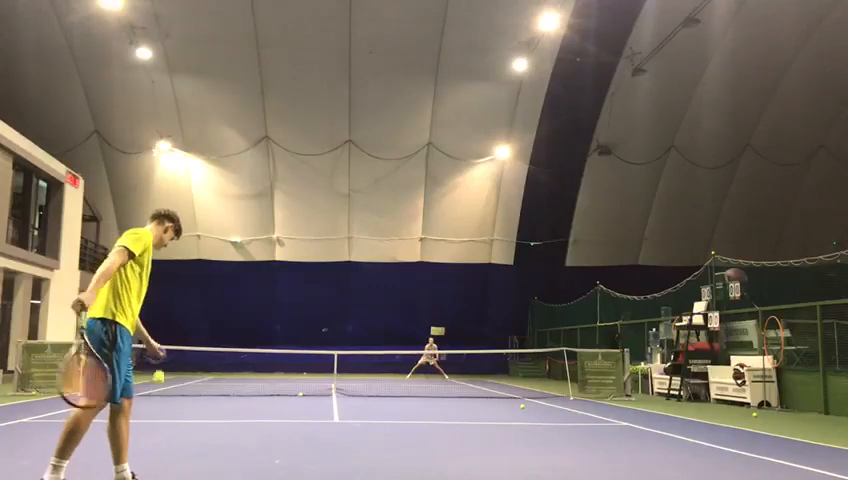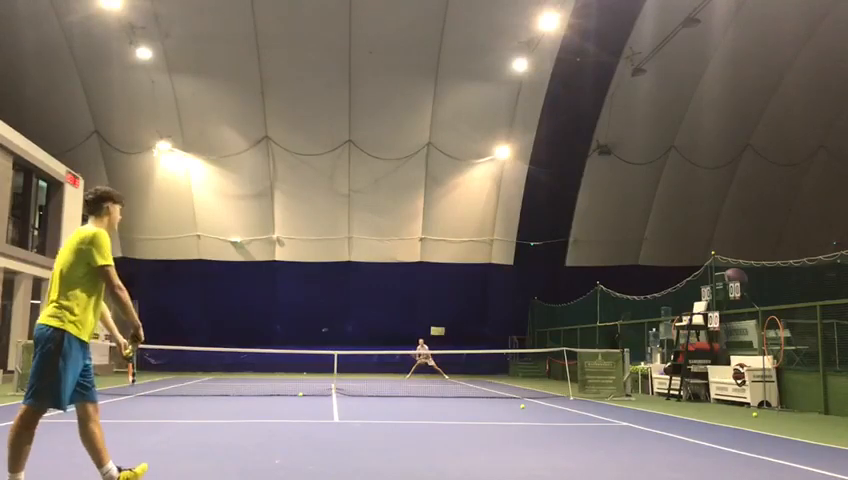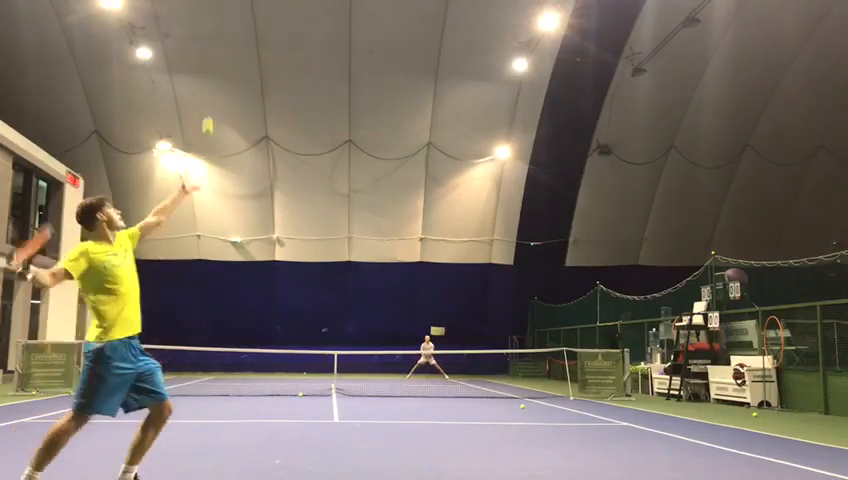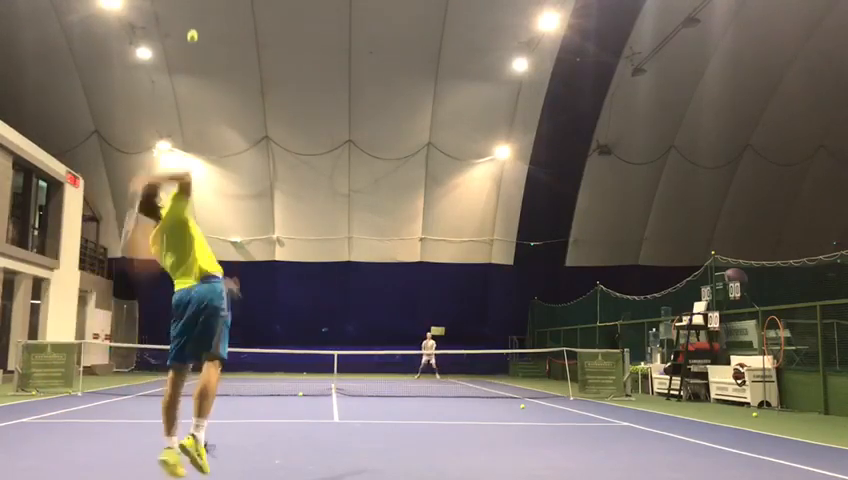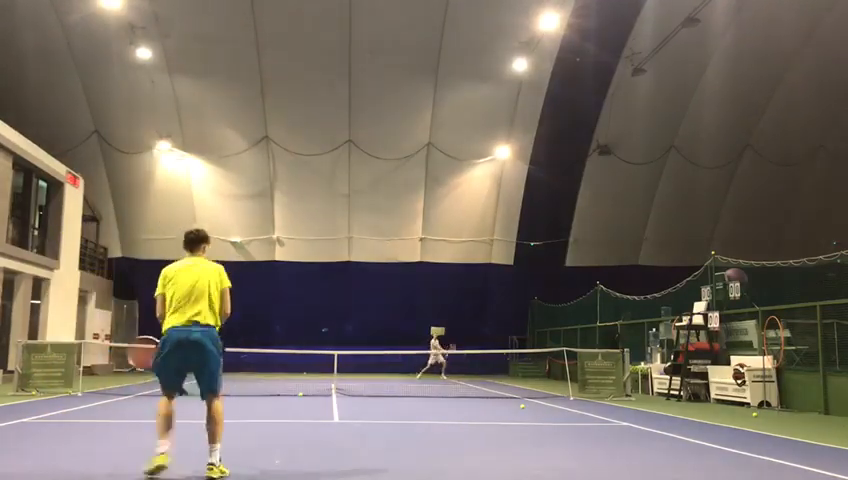
dt=0.7s
person 1, frame 1
left shoulder: (141, 245)
right shoulder: (141, 235)
right elbow: (113, 261)
left wrist: (148, 341)
right wrist: (90, 293)
left hip: (119, 329)
right hip: (110, 326)
left knee: (123, 404)
person 1, frame 2
left shoulder: (87, 238)
right shoulder: (95, 236)
left elbow: (97, 298)
right elbow: (114, 288)
left wrist: (117, 336)
right wrist: (136, 324)
left hip: (76, 338)
right hip: (61, 333)
left knee: (89, 409)
right knee: (35, 408)
person 1, frame 3
left shoulder: (124, 242)
right shoulder: (88, 252)
left elbow: (154, 218)
right elbow: (50, 278)
left wrist: (181, 194)
right wrist: (28, 271)
left hip: (132, 346)
right hip: (108, 347)
left knee: (162, 408)
right knee: (79, 417)
person 1, frame 4
left shoulder: (155, 240)
right shoulder: (173, 214)
right elbow: (184, 180)
left wrist: (220, 281)
left hip: (184, 296)
right hip: (208, 292)
left knee: (177, 374)
right knee: (212, 364)
left ankle: (170, 447)
right ankle: (196, 438)
person 1, frame 5
left shoulder: (168, 271)
right shoulder: (217, 270)
left elbow: (160, 312)
right elbow: (226, 311)
left hip: (175, 334)
right hip: (206, 335)
left knee: (167, 396)
right knee: (213, 398)
left ankle: (161, 453)
